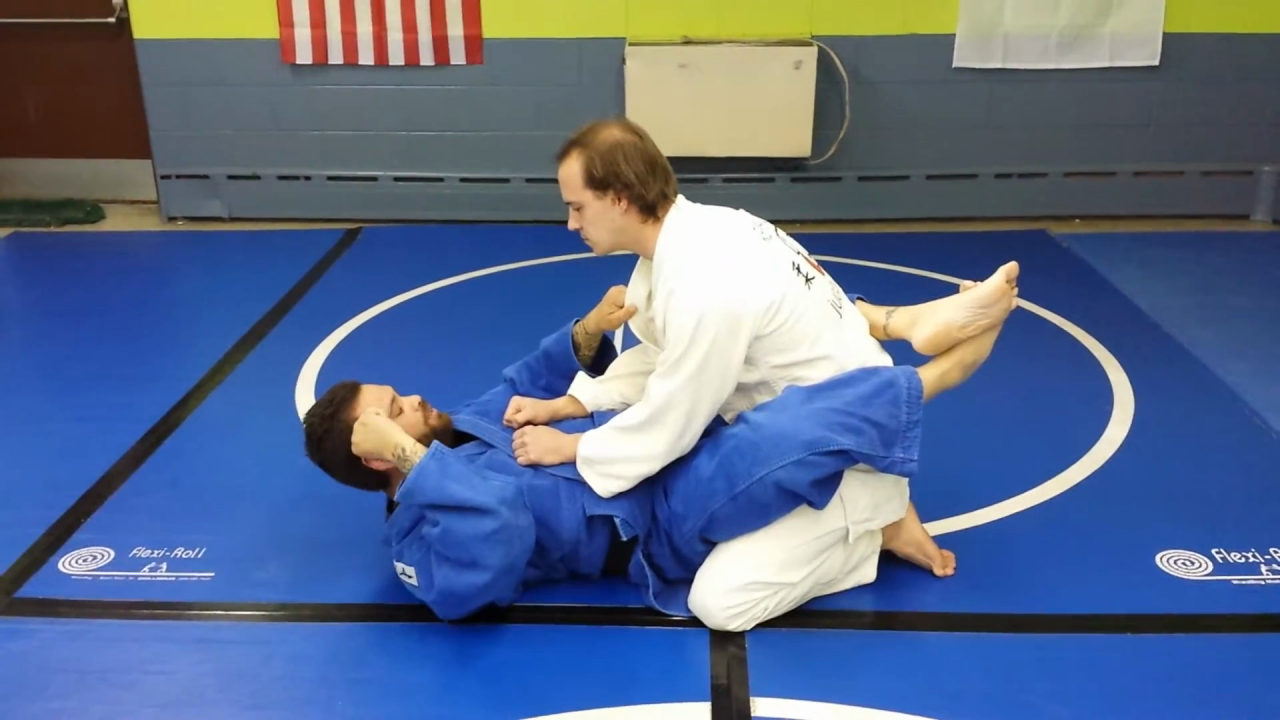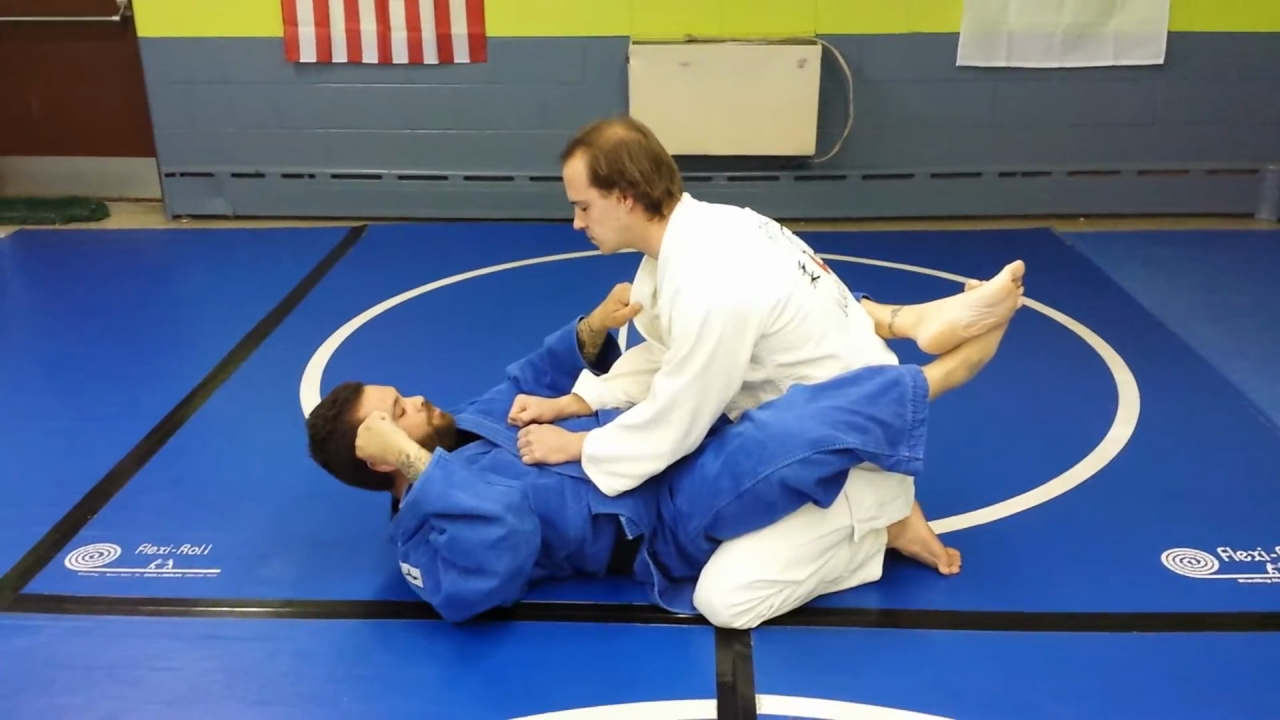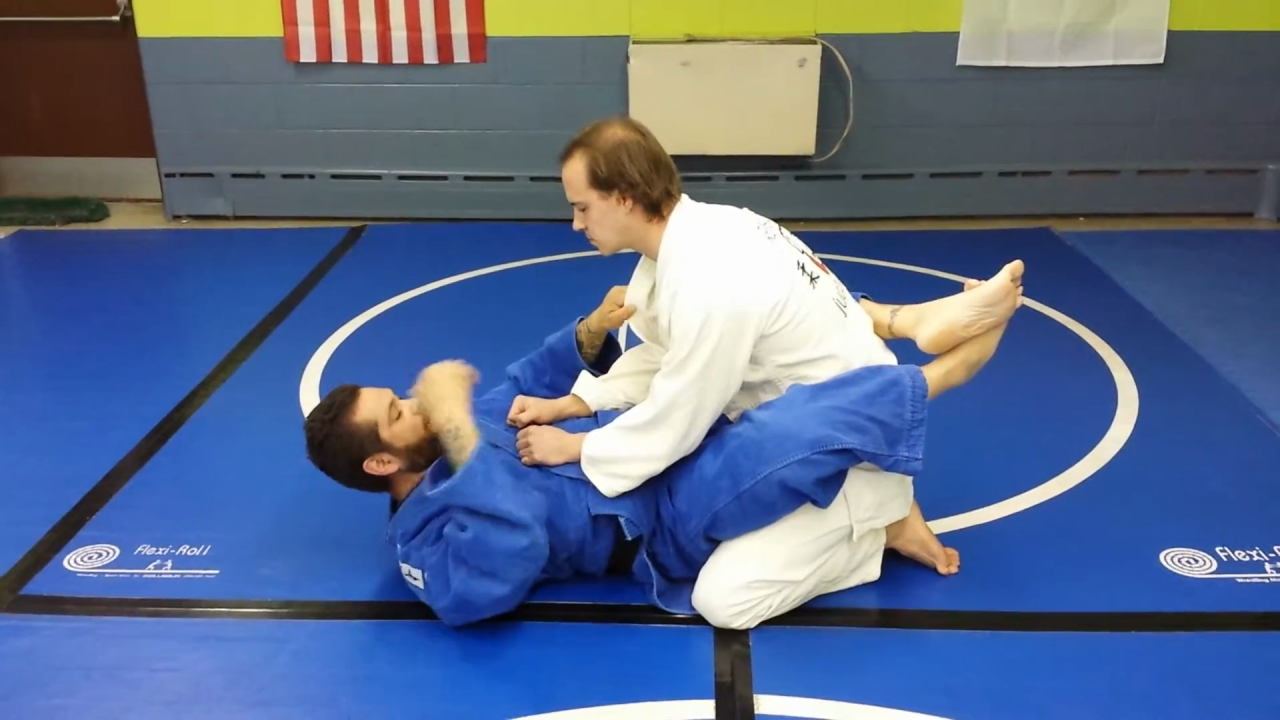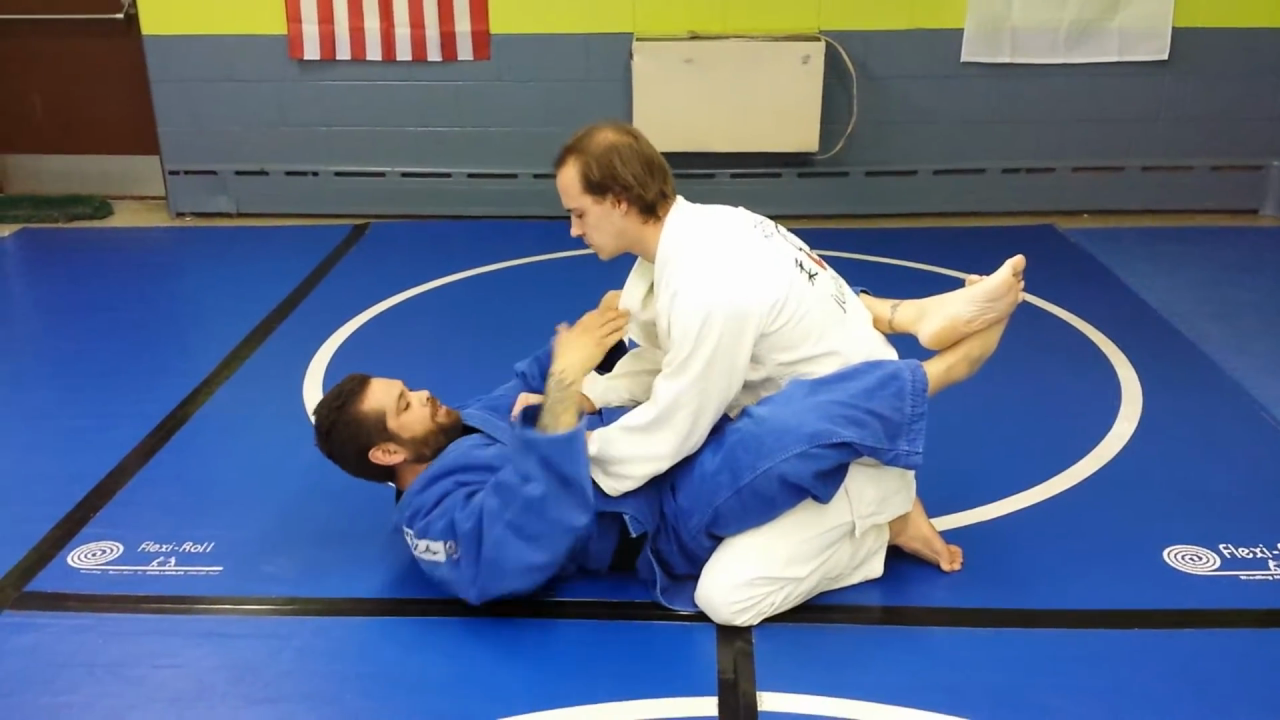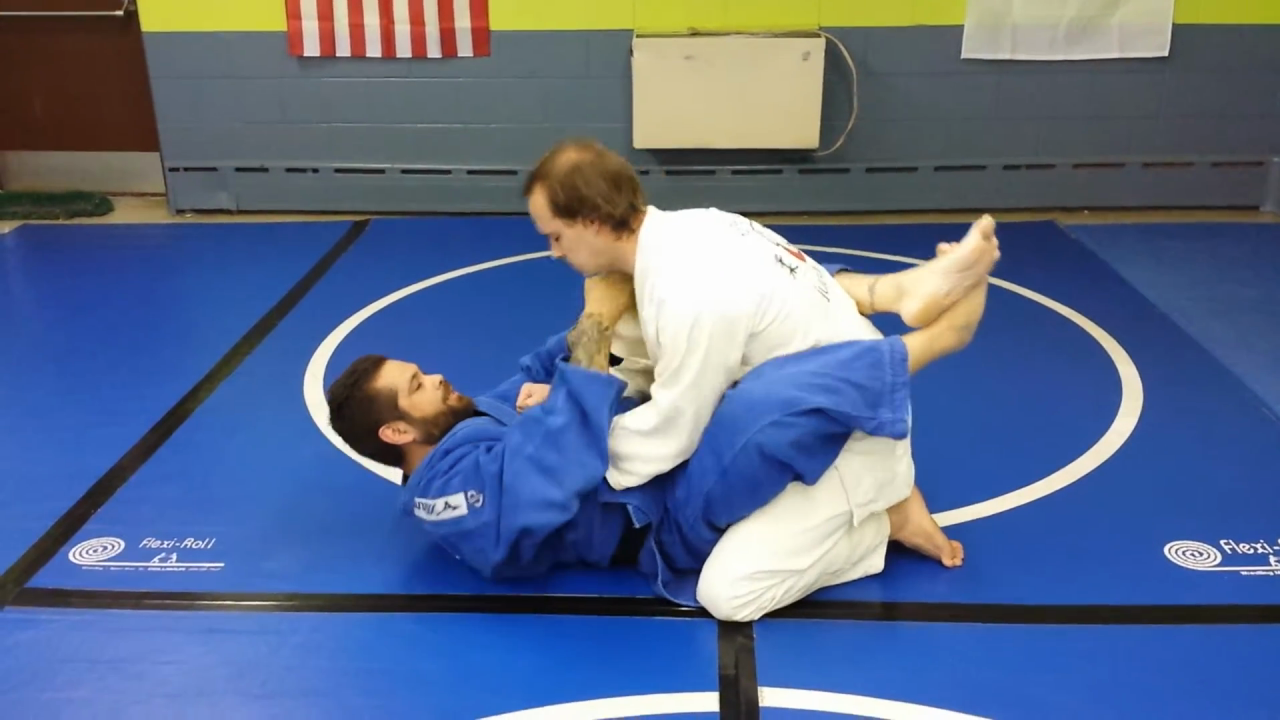
dt=0.3s
person 1, frame 1
left shoulder: (458, 429)
right shoulder: (426, 536)
left elbow: (533, 380)
right elbow: (493, 536)
left wrist: (591, 328)
right wrist: (406, 454)
right hip: (664, 520)
right knee: (781, 440)
right ankle: (938, 368)
person 1, frame 2
left shoulder: (461, 426)
right shoulder: (430, 536)
left elbow: (534, 379)
right elbow: (496, 544)
left wrist: (596, 326)
right wrist: (409, 456)
right hip: (668, 518)
right knee: (791, 434)
right ankle: (943, 370)
person 1, frame 3
left shoulder: (462, 425)
right shoulder: (429, 533)
left elbow: (533, 378)
right elbow: (505, 561)
left wrist: (594, 328)
right wrist: (455, 430)
right hip: (668, 519)
right knee: (793, 434)
right ankle: (944, 368)
person 1, frame 4
left shoulder: (458, 431)
right shoulder: (434, 520)
left elbow: (529, 382)
right elbow: (529, 533)
left wrist: (594, 335)
right wrist: (568, 382)
right hip: (673, 519)
right knee: (786, 429)
right ankle: (945, 366)
person 1, frame 5
left shoulder: (468, 419)
right shoulder: (448, 490)
left elbow: (542, 371)
right elbow: (552, 472)
left wrist: (595, 324)
right hip: (676, 516)
right knee: (763, 406)
right ankle: (929, 337)
person 2, frame 1
left shoulder: (707, 288)
right shoulder: (692, 230)
left elbow: (666, 428)
right elbow: (660, 359)
left wrist: (568, 447)
right wrist: (566, 405)
left knee: (722, 600)
left ankle: (876, 525)
person 2, frame 2
left shoulder: (712, 286)
right shoulder: (698, 227)
left elbow: (672, 426)
right elbow: (664, 355)
left wrist: (574, 446)
right wrist: (572, 404)
left knee: (726, 598)
left ankle: (882, 523)
person 2, frame 3
left shoulder: (711, 288)
right shoulder: (696, 229)
left elbow: (670, 428)
right elbow: (663, 356)
left wrist: (572, 447)
right wrist: (570, 405)
left knee: (724, 598)
left ankle: (882, 528)
person 2, frame 4
left shoulder: (710, 291)
right shoulder: (695, 227)
left elbow: (671, 429)
right elbow: (662, 357)
right wrist: (581, 399)
left knee: (728, 595)
left ankle: (887, 525)
person 2, frame 5
left shoulder: (693, 298)
right shoulder: (673, 231)
left elbow: (668, 434)
right elbow: (664, 359)
left hip: (851, 433)
left knee: (728, 591)
left ankle: (883, 519)
